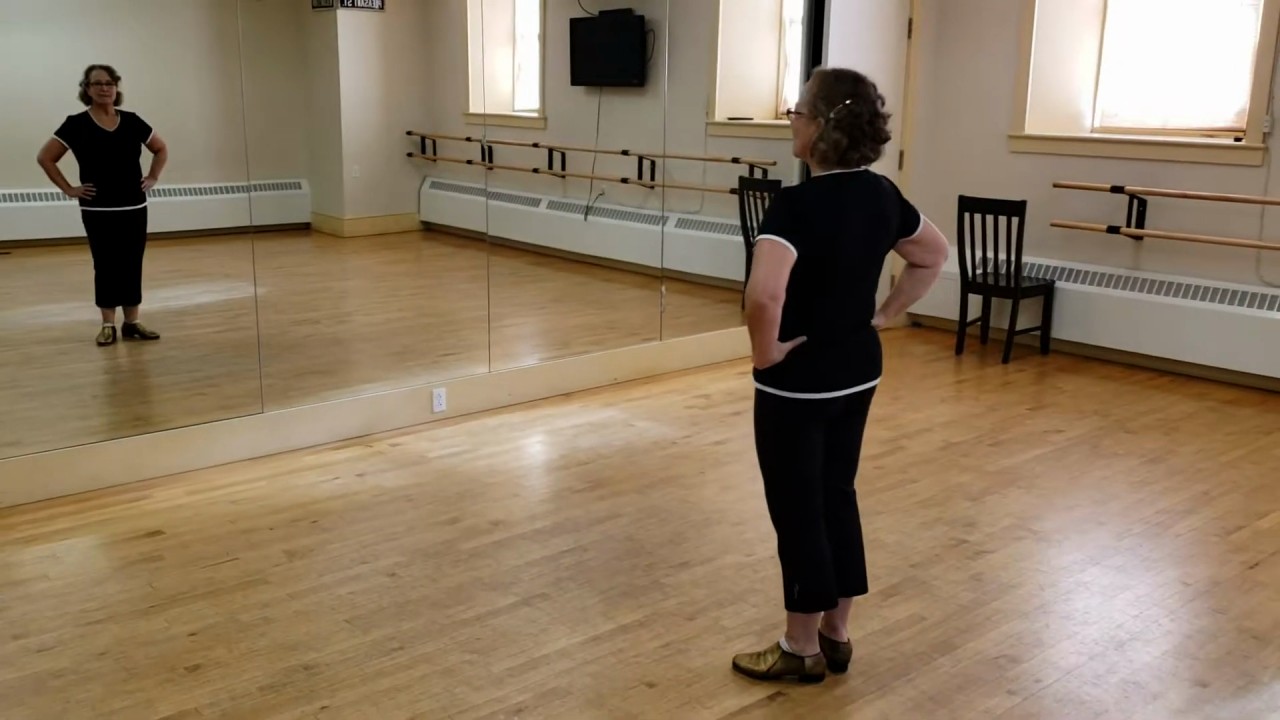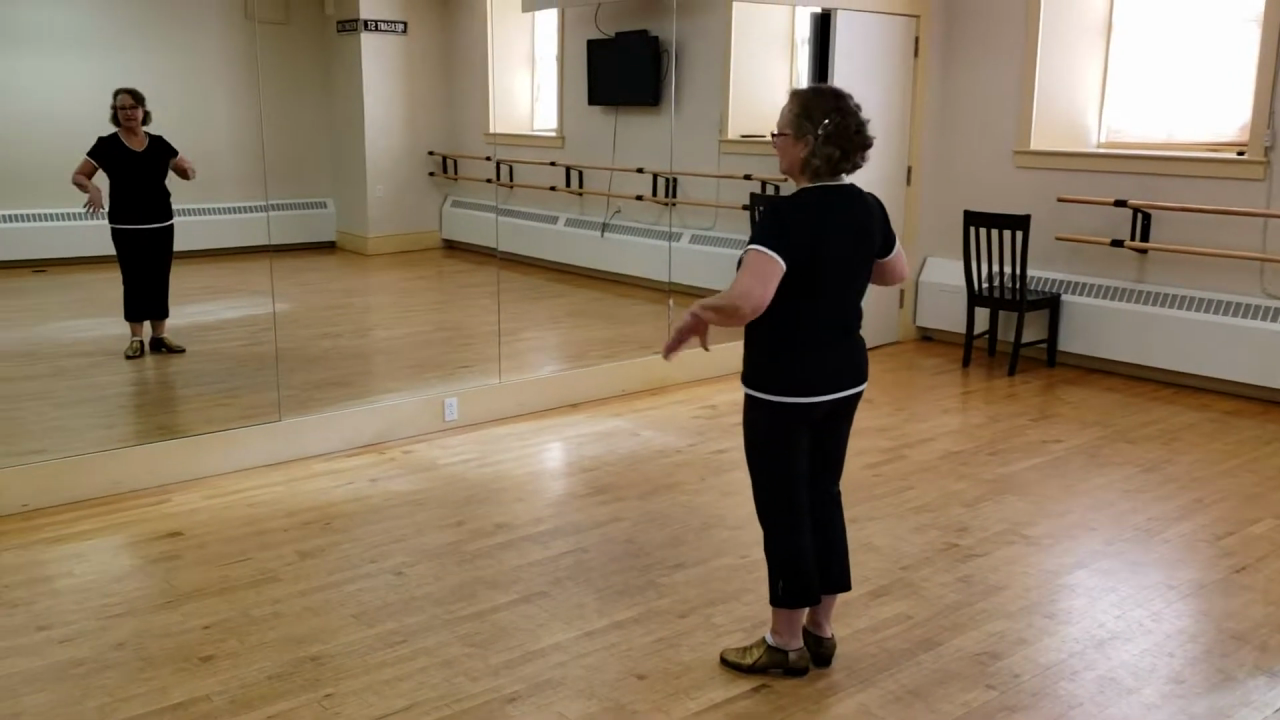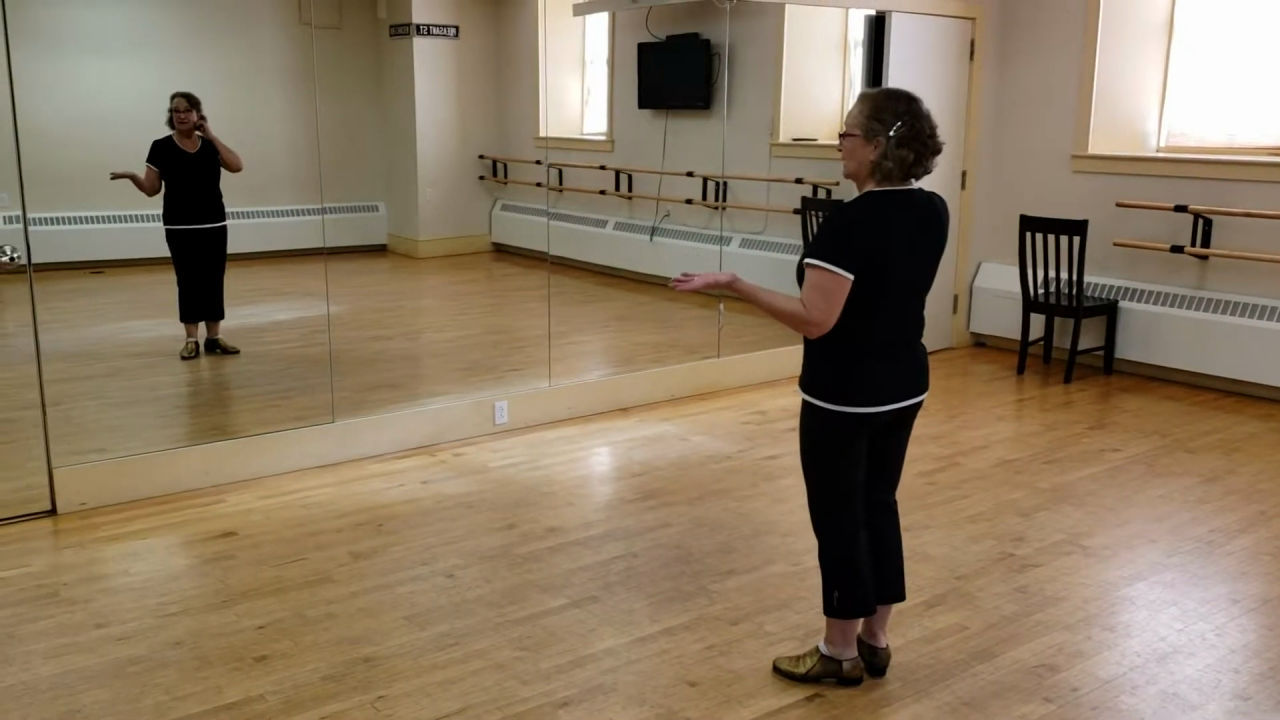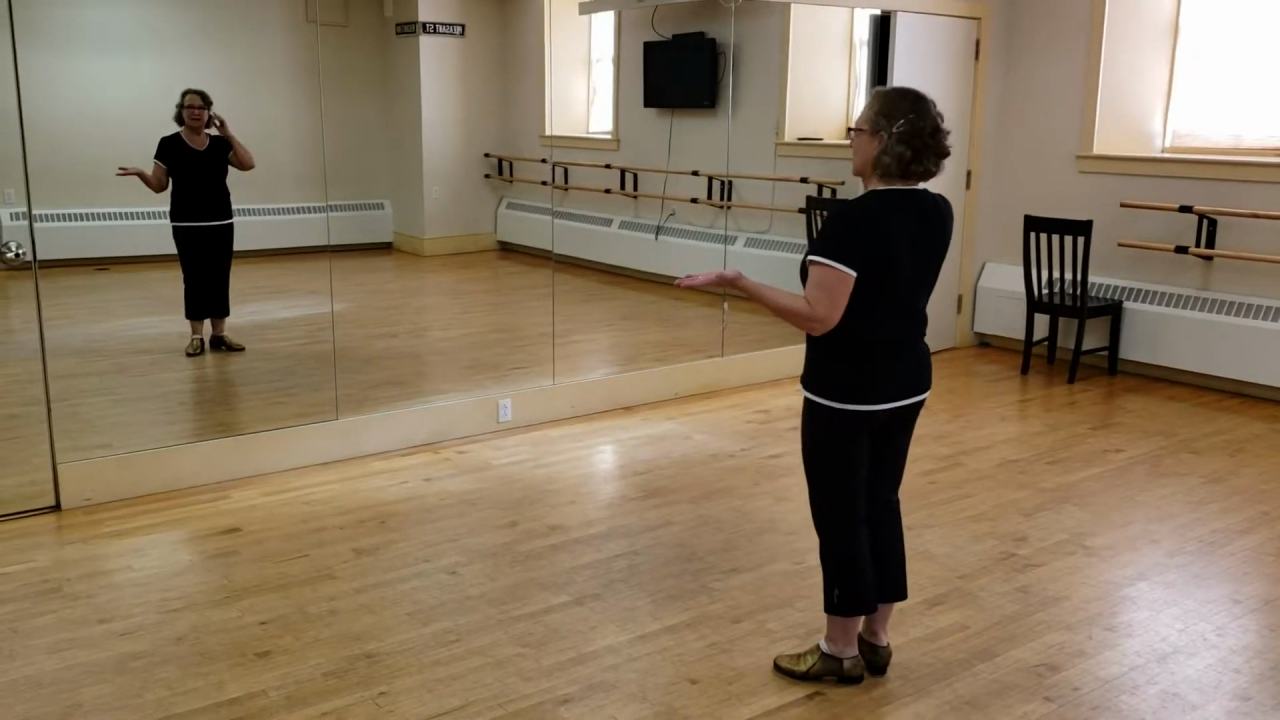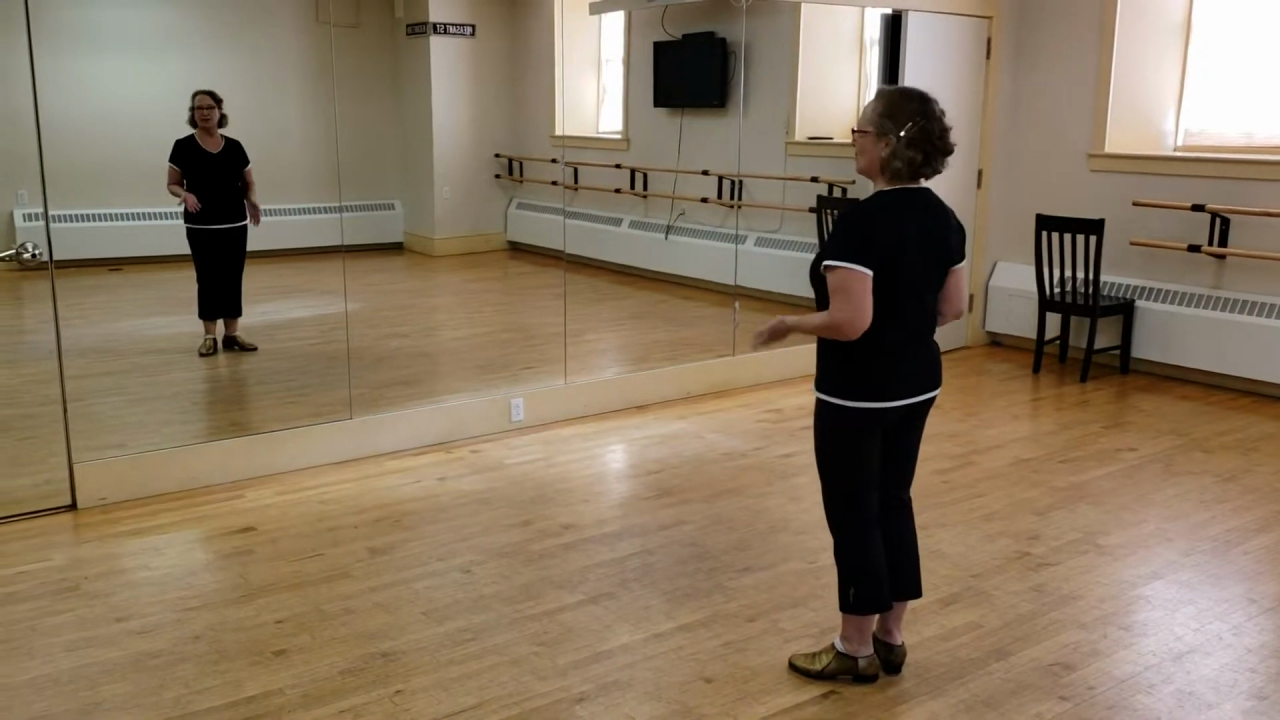
dt=1s
person 1, frame 1
left shoulder: (797, 204)
right shoulder: (881, 194)
left elbow: (764, 294)
right elbow: (934, 254)
left wrist: (765, 351)
left hip: (797, 383)
right hip: (858, 371)
left knee: (797, 510)
right knee: (837, 496)
left ankle: (802, 649)
right ankle: (836, 635)
person 1, frame 2
left shoulder: (787, 215)
right shoulder: (864, 208)
left elbow: (745, 303)
right elbow: (895, 272)
left wrist: (696, 314)
left hip: (784, 387)
right hip: (845, 378)
left knee: (784, 508)
right knee: (822, 497)
left ankle: (787, 643)
right ankle: (821, 632)
person 1, frame 3
left shoulder: (852, 222)
right shoulder: (933, 212)
left elbow: (813, 318)
left wrist: (732, 283)
left hip: (844, 396)
right hip: (905, 386)
left knee: (839, 518)
right knee: (879, 507)
left ankle: (840, 653)
right ankle: (876, 641)
person 1, frame 4
left shoulder: (855, 220)
right shoulder: (937, 214)
left elbow: (818, 315)
left wrist: (737, 282)
left hip: (845, 394)
right hip: (907, 386)
left knee: (840, 516)
right knee: (881, 505)
left ankle: (841, 651)
right ankle: (876, 639)
person 1, frame 5
left shoulder: (860, 221)
right shoulder: (942, 217)
left elbow: (849, 323)
right elbow: (952, 307)
left wrist: (789, 323)
left hip: (856, 394)
right hip: (918, 384)
left knee: (854, 516)
right knee: (892, 503)
left ankle: (856, 651)
right ankle: (891, 639)
person 2, frame 1
left shoulder: (132, 122)
right shoulder: (76, 125)
left elbow: (161, 149)
right elbow: (45, 157)
left wrist: (153, 178)
right wrist: (68, 189)
left hip: (134, 207)
right hip: (98, 210)
left knee: (132, 265)
right knee: (106, 266)
left ankle: (132, 322)
right ankle: (108, 325)
person 2, frame 2
left shoulder: (158, 143)
right shoulder: (107, 145)
left elbow: (186, 169)
right elbow: (78, 176)
left wrist: (186, 170)
right wrist: (92, 189)
left hip: (161, 224)
right hip: (126, 226)
left knee: (159, 280)
right knee: (134, 280)
left ankle: (159, 336)
right ankle: (136, 339)
person 2, frame 3
left shoulder: (210, 146)
right shoulder: (161, 147)
left elbow: (236, 166)
right elbow: (151, 189)
left wrist: (211, 136)
right wrist: (133, 177)
left hip: (214, 224)
right hip: (180, 227)
left knee: (214, 280)
right knee: (188, 281)
left ankle: (214, 336)
right ankle: (191, 340)
person 2, frame 4
left shoulder: (219, 144)
right shoulder: (169, 144)
left elbow: (248, 164)
right elbow: (159, 185)
left wrist: (229, 135)
right wrist: (140, 173)
left hip: (221, 222)
right hip: (187, 224)
left knee: (220, 278)
right knee: (194, 278)
left ankle: (219, 334)
right ankle: (196, 337)
person 2, frame 5
left shoulder: (234, 147)
right shoulder: (183, 147)
left elbow: (248, 182)
right elbow: (173, 185)
left wrist: (252, 200)
right wrist: (184, 194)
left hip: (235, 225)
right hip: (201, 227)
left knee: (233, 279)
right knee: (208, 280)
left ankle: (232, 334)
right ankle: (209, 336)
